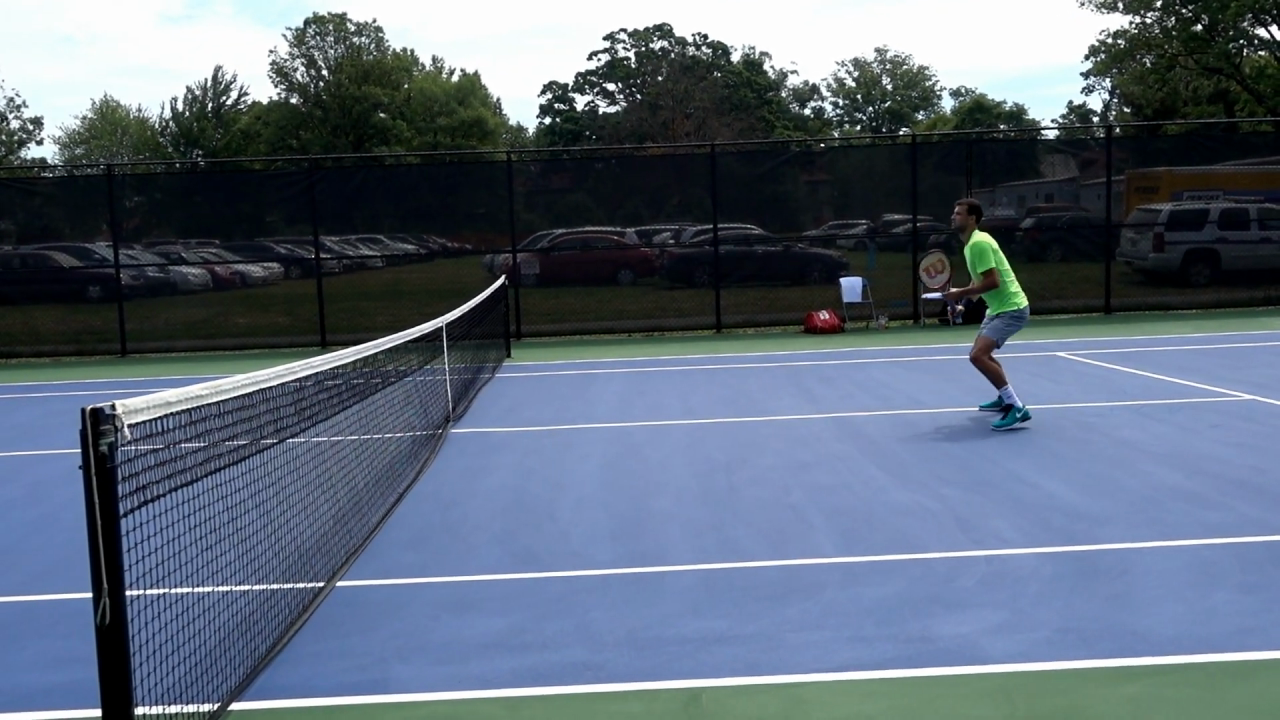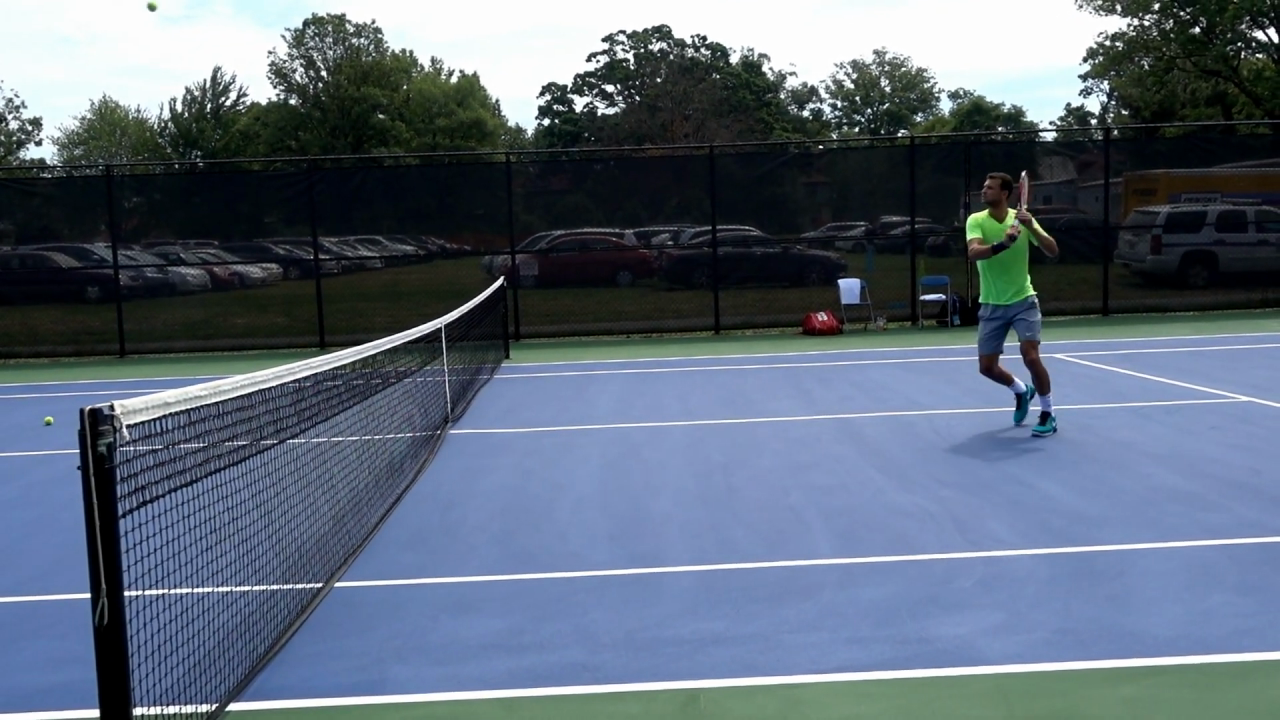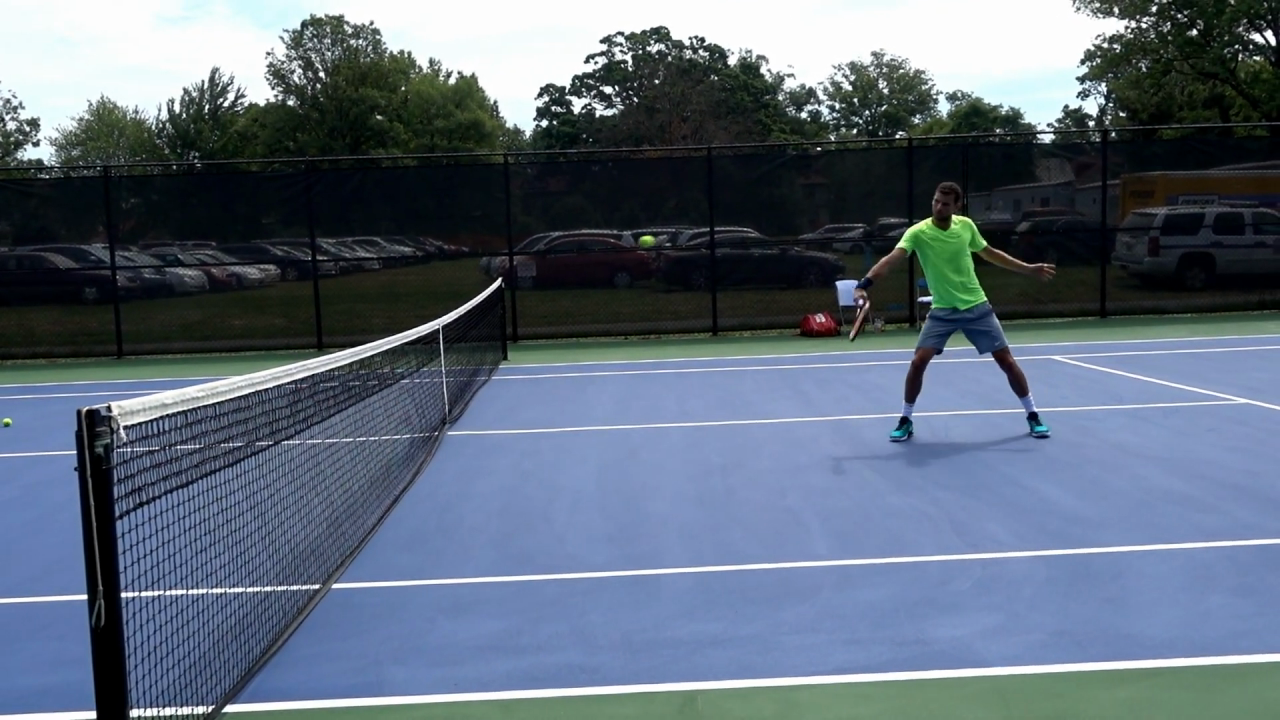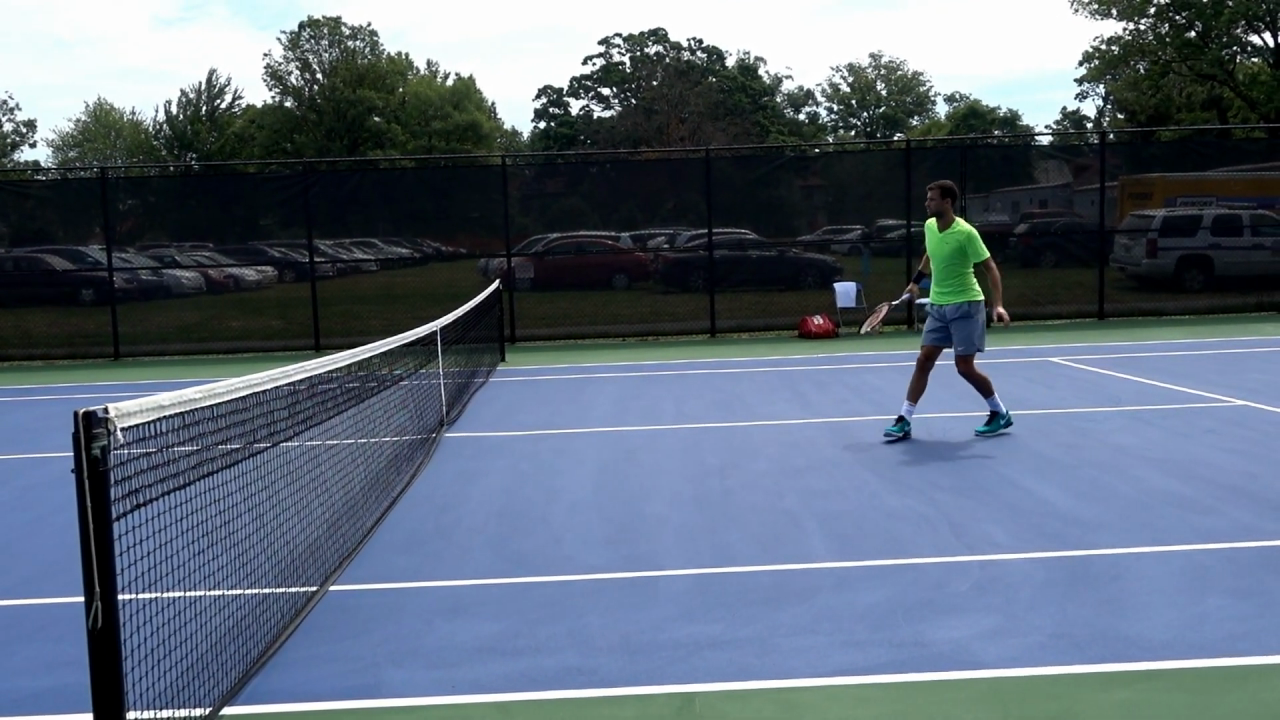
dt=0.5s
person 1, frame 1
left shoulder: (980, 243)
right shoulder: (969, 244)
left elbow: (993, 282)
left wrist: (961, 293)
right wrist: (960, 297)
left hip: (1011, 310)
right hip: (998, 310)
left knee: (977, 355)
right knee: (981, 354)
left ankle: (1017, 408)
right ankle: (1004, 397)
person 1, frame 2
left shoulder: (1023, 218)
right shoulder: (976, 220)
left elbow: (1053, 251)
right elbow: (975, 251)
left wrist: (1031, 228)
right wrist: (1003, 242)
left hip: (1023, 301)
right hip: (991, 305)
left knee: (1031, 357)
right knee: (987, 367)
left ankle: (1048, 413)
right ankle: (1022, 391)
person 1, frame 3
left shoulder: (967, 226)
right shoulder: (918, 233)
left elbow: (989, 253)
right elbow: (892, 259)
left wrist: (1028, 268)
right wrist: (864, 285)
left hip: (977, 307)
right hip: (942, 311)
left knee: (1007, 362)
right knee: (918, 363)
left ankle: (1032, 415)
right ankle: (906, 420)
person 1, frame 4
left shoulder: (966, 233)
right shoulder: (930, 226)
left elbow: (990, 268)
left wrist: (998, 305)
right wrist: (916, 280)
left hip: (966, 305)
right hip: (938, 305)
left knee: (964, 367)
right knee: (923, 361)
left ankle: (999, 413)
right ankle: (904, 421)
